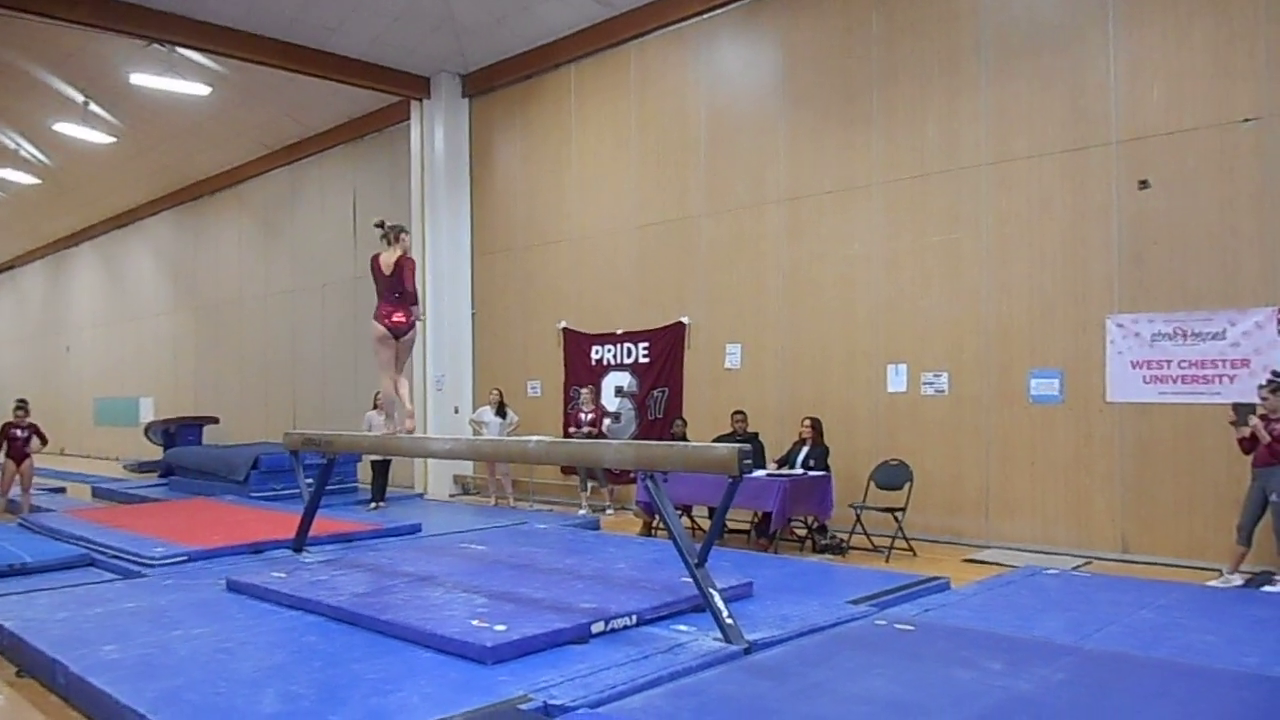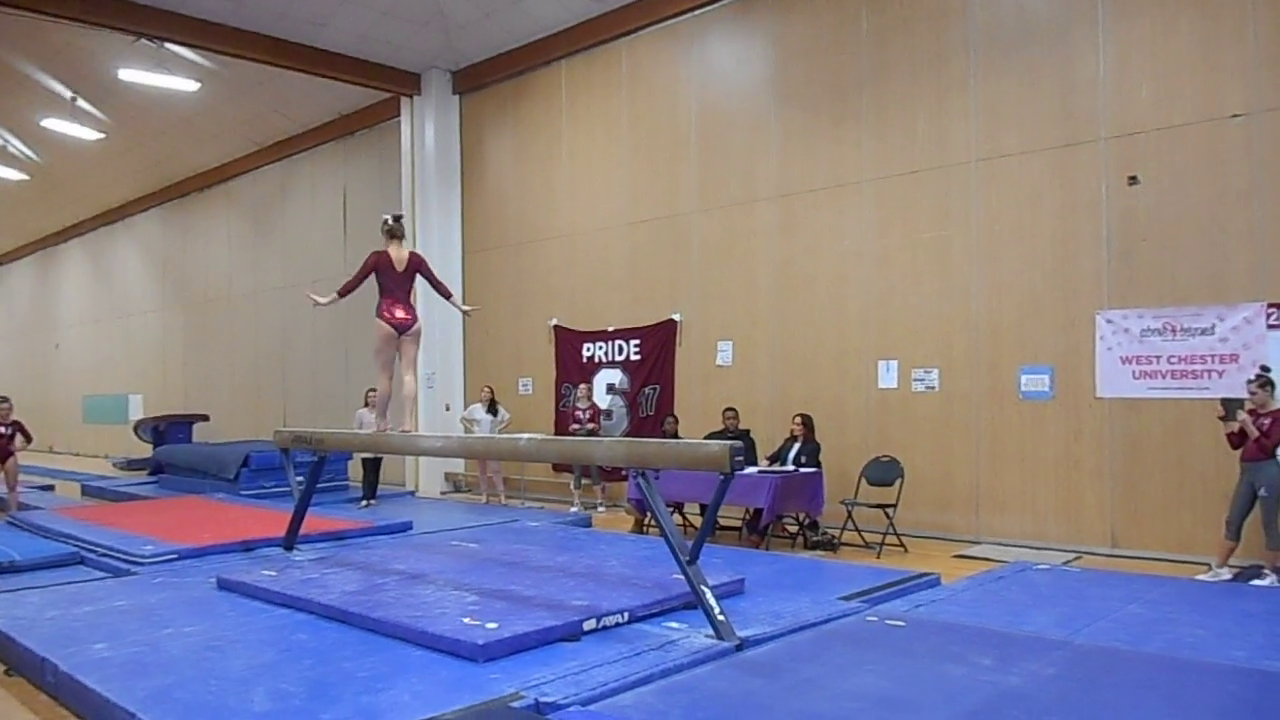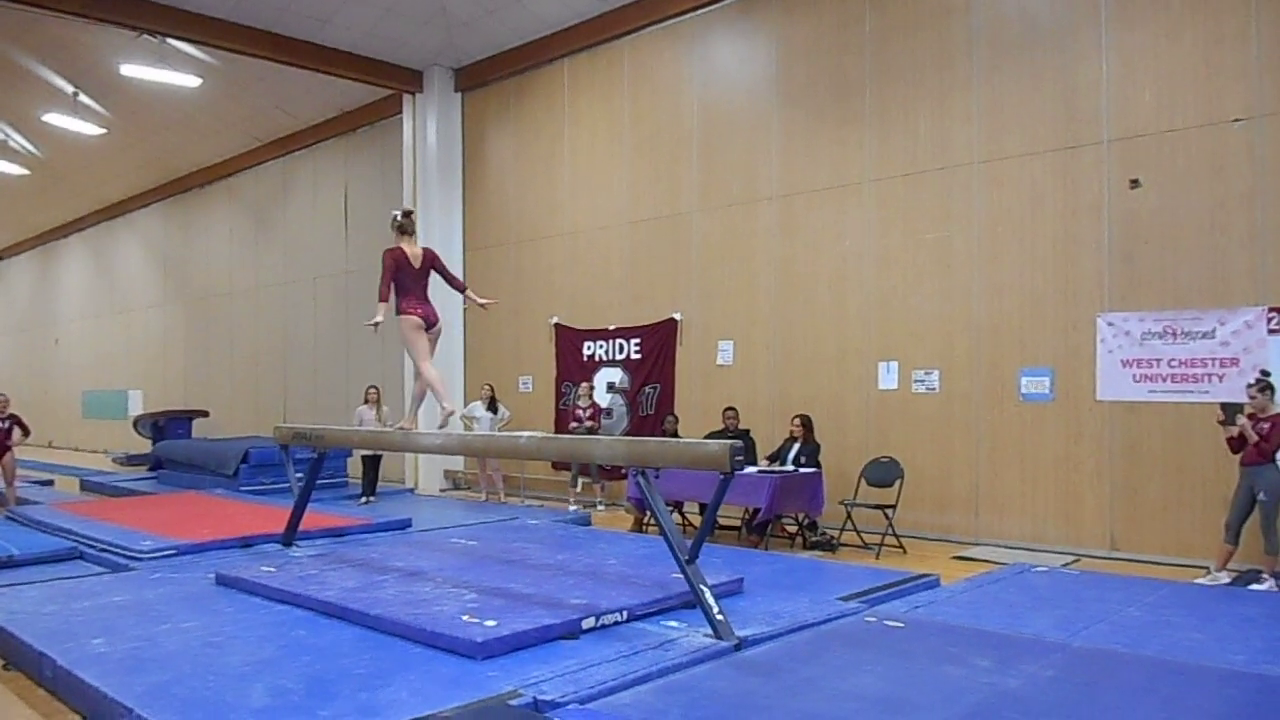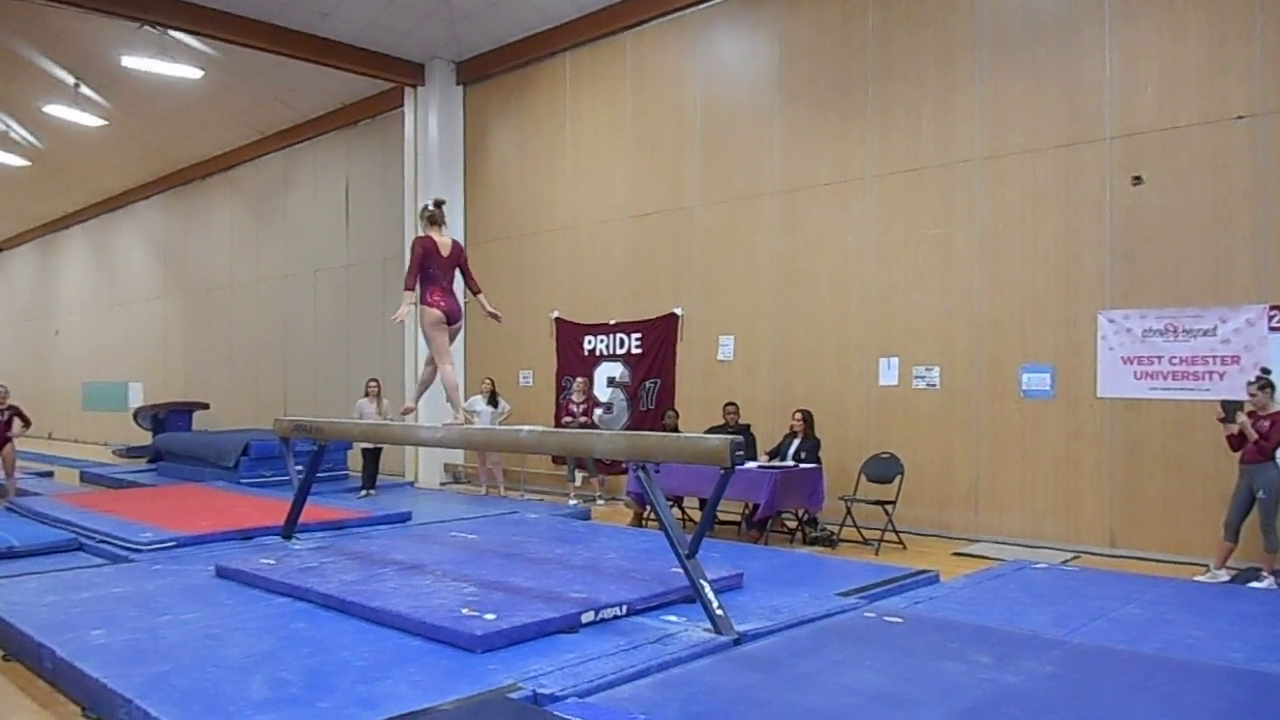
dt=0.4s
person 1, frame 1
left shoulder: (375, 260)
right shoulder: (406, 261)
right elbow: (410, 290)
right wrist: (416, 314)
left hip: (382, 321)
right hip: (404, 321)
left knee: (387, 376)
right knee: (399, 372)
left ankle: (392, 424)
right ankle: (408, 408)
person 1, frame 2
left shoulder: (378, 257)
right shoulder: (415, 258)
left elbow: (356, 282)
right elbow: (436, 284)
left wrist: (329, 300)
right wrist: (460, 306)
left hip: (386, 318)
right hip: (409, 318)
left knee: (385, 375)
right knee: (409, 373)
left ankle: (382, 422)
right ankle: (408, 421)
person 1, frame 3
left shoulder: (392, 254)
right shoulder: (428, 254)
left elbow: (385, 284)
right elbow: (451, 279)
left wrist: (380, 315)
right wrist: (475, 299)
left hip: (409, 315)
right hip: (430, 314)
left knee: (424, 366)
right knee: (421, 370)
left ankle: (446, 405)
right ankle: (409, 420)
person 1, frame 4
left shoulder: (421, 243)
right shoulder: (456, 246)
left elbow: (413, 274)
right elbow: (469, 279)
left wrist: (406, 304)
right wrist: (486, 307)
left hip: (432, 307)
right hip: (453, 308)
left knee: (444, 362)
right knee: (434, 359)
left ankle: (458, 414)
right ankle: (413, 400)
person 2, frame 1
right shoulder: (1262, 419)
right elbow: (1247, 449)
left wrist: (1260, 431)
right wrist: (1239, 428)
right hip: (1258, 477)
right knee: (1244, 526)
right ankle: (1231, 574)
person 2, frame 2
right shoulder: (1251, 413)
right elbow: (1235, 444)
left wrist: (1248, 426)
right wrist: (1227, 423)
right hip: (1247, 472)
right knee: (1233, 520)
right ankle: (1220, 568)
person 2, frame 3
right shoulder: (1250, 417)
right elbow: (1235, 448)
left wrist: (1248, 430)
right wrist: (1227, 427)
right hip: (1246, 476)
right knee: (1232, 524)
right ankle: (1218, 572)
person 2, frame 4
right shoulder: (1251, 415)
right elbow: (1236, 446)
left wrist: (1248, 428)
right wrist: (1227, 425)
right hip: (1246, 474)
right knee: (1231, 522)
right ankle: (1218, 570)
